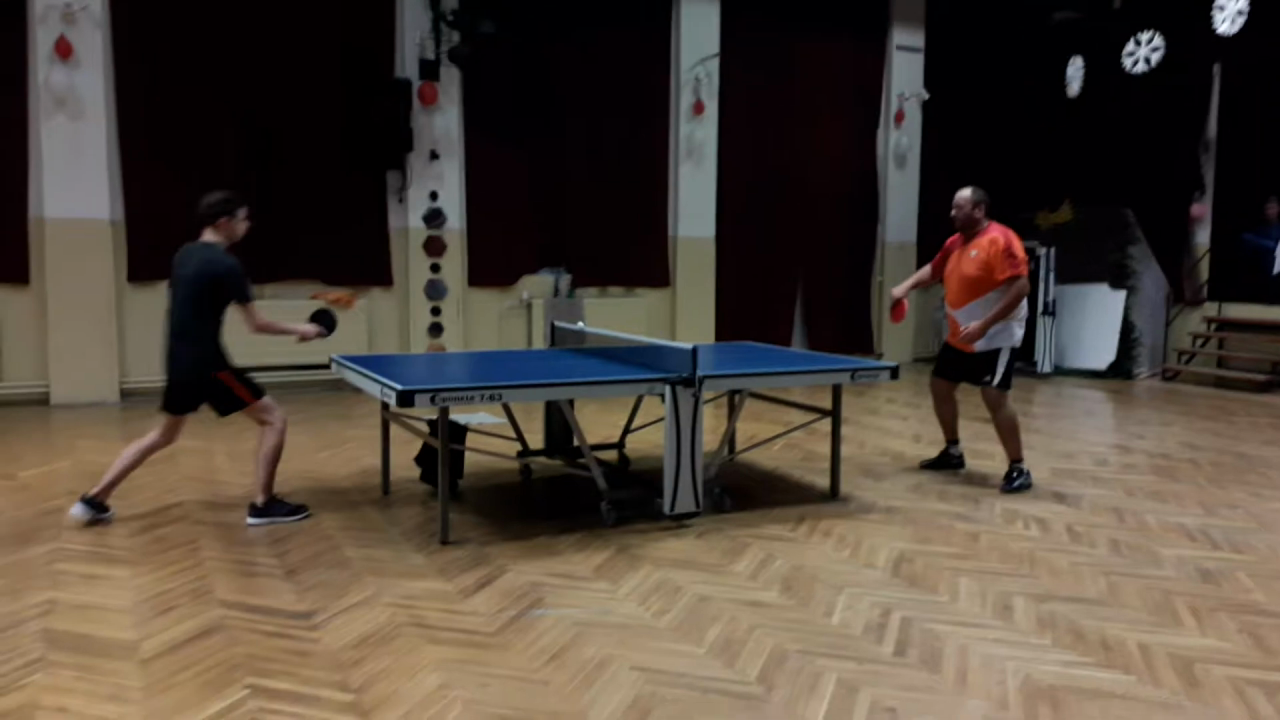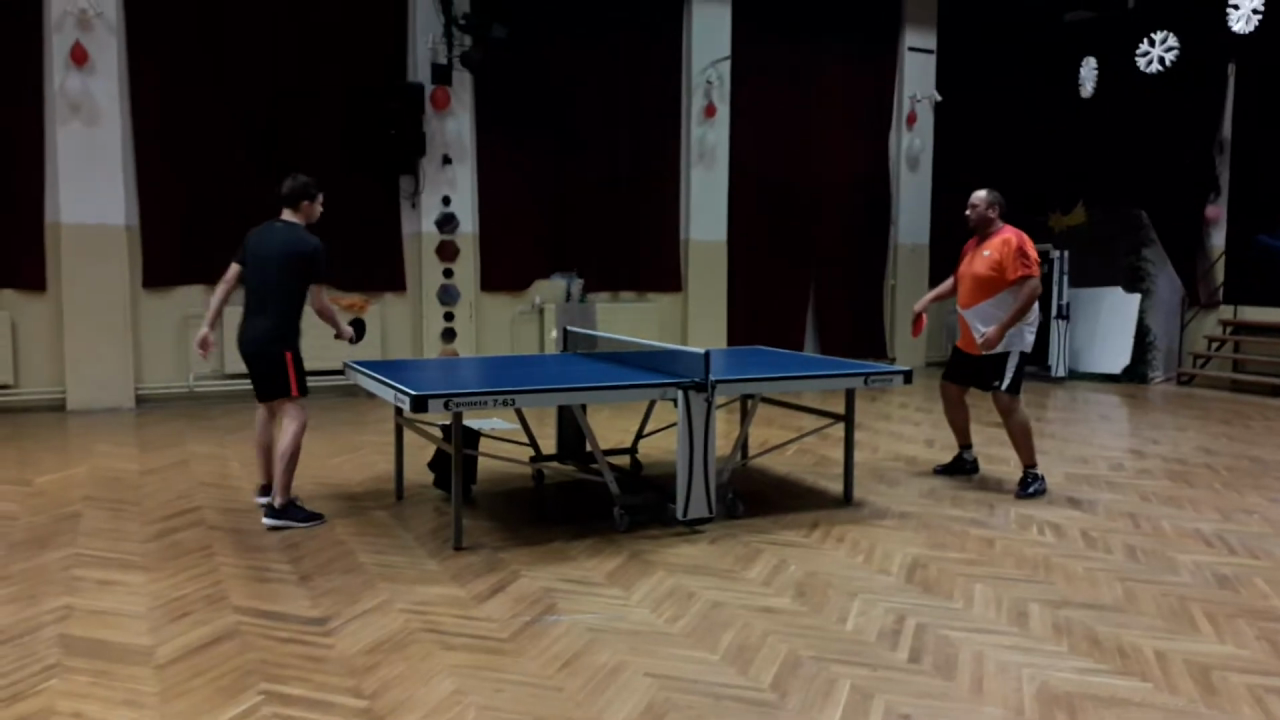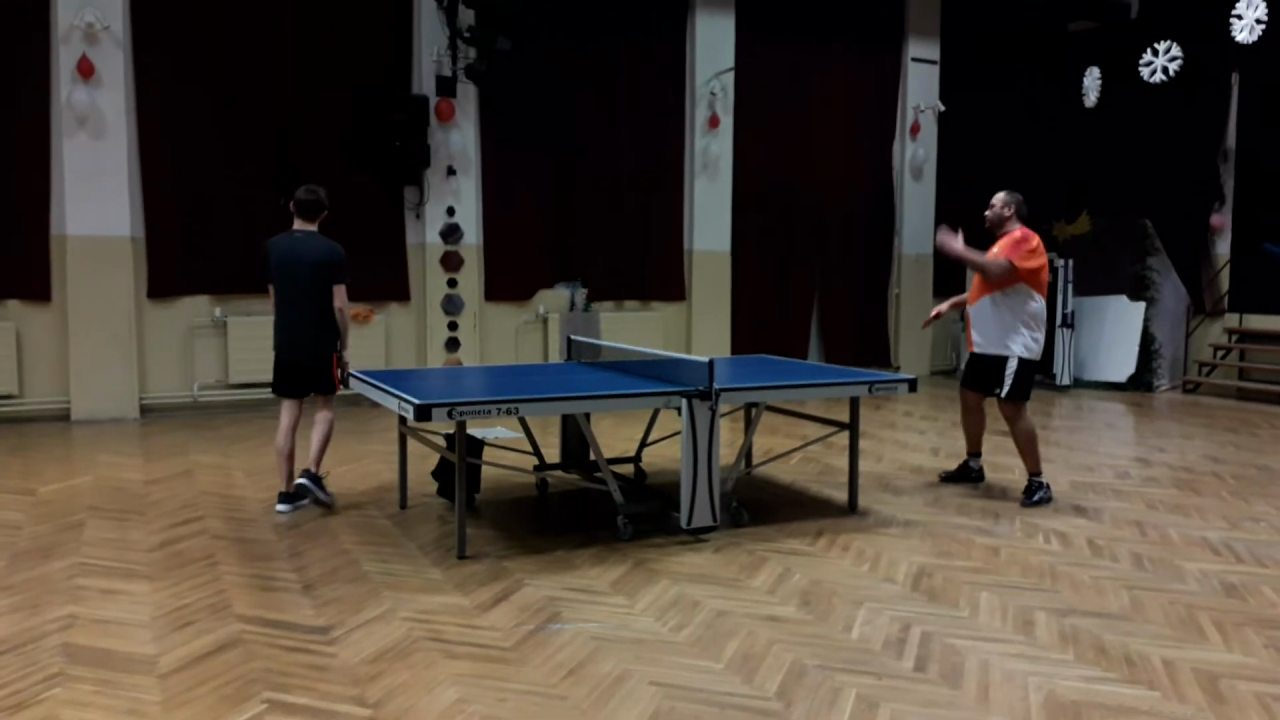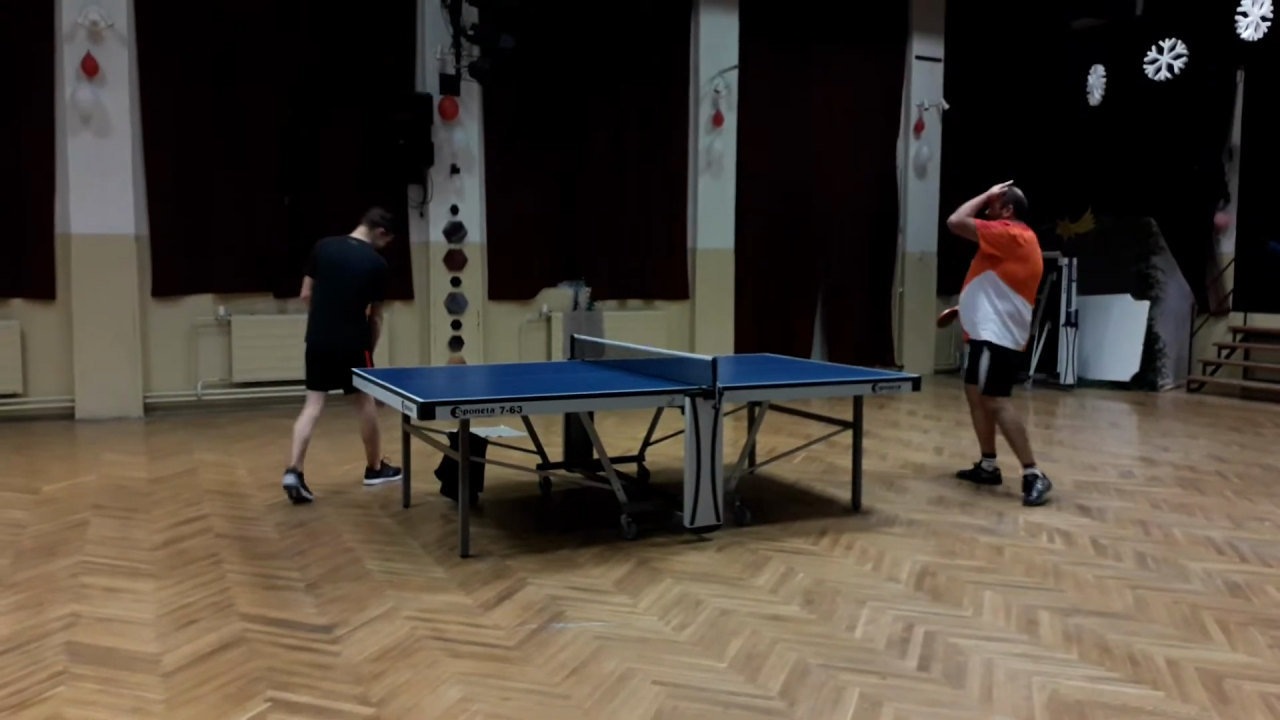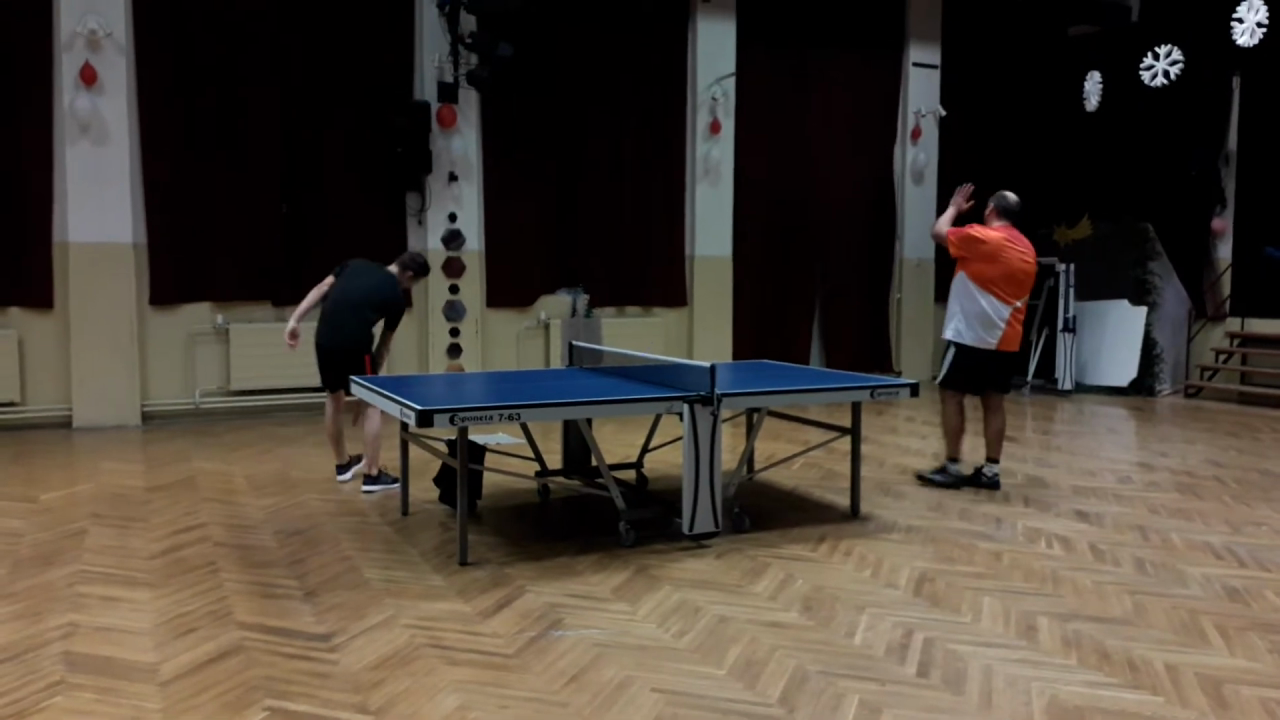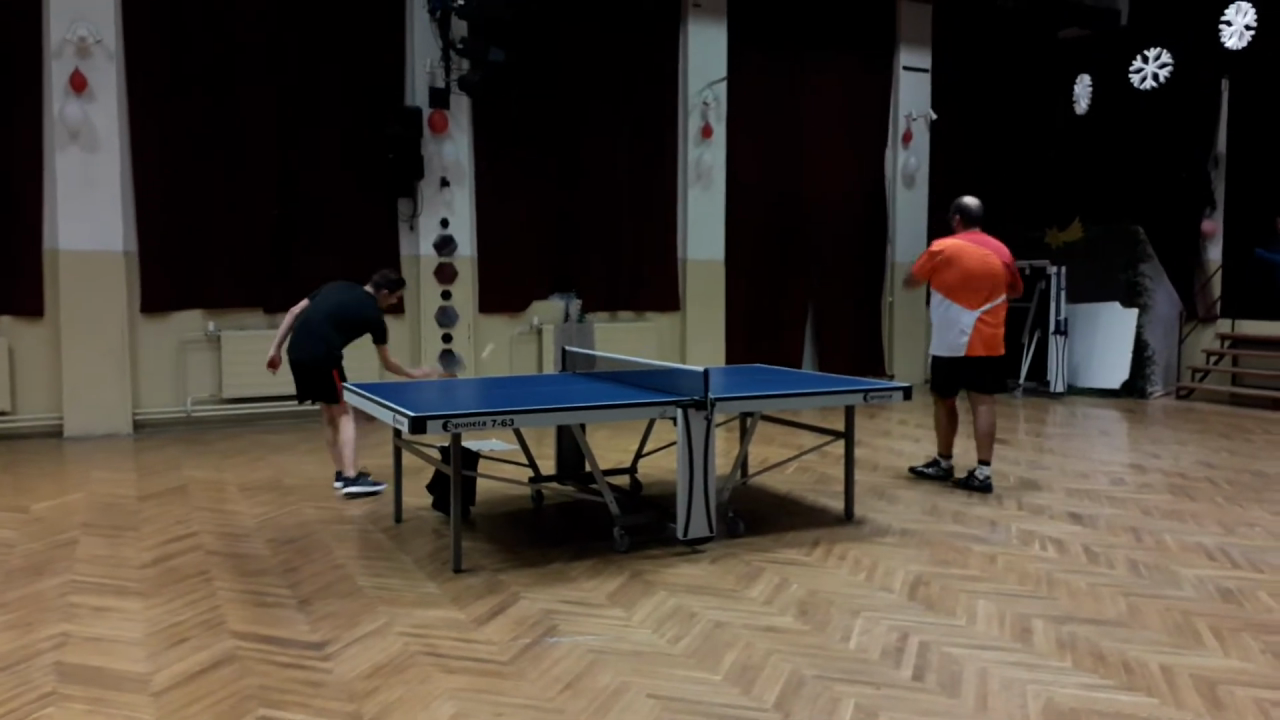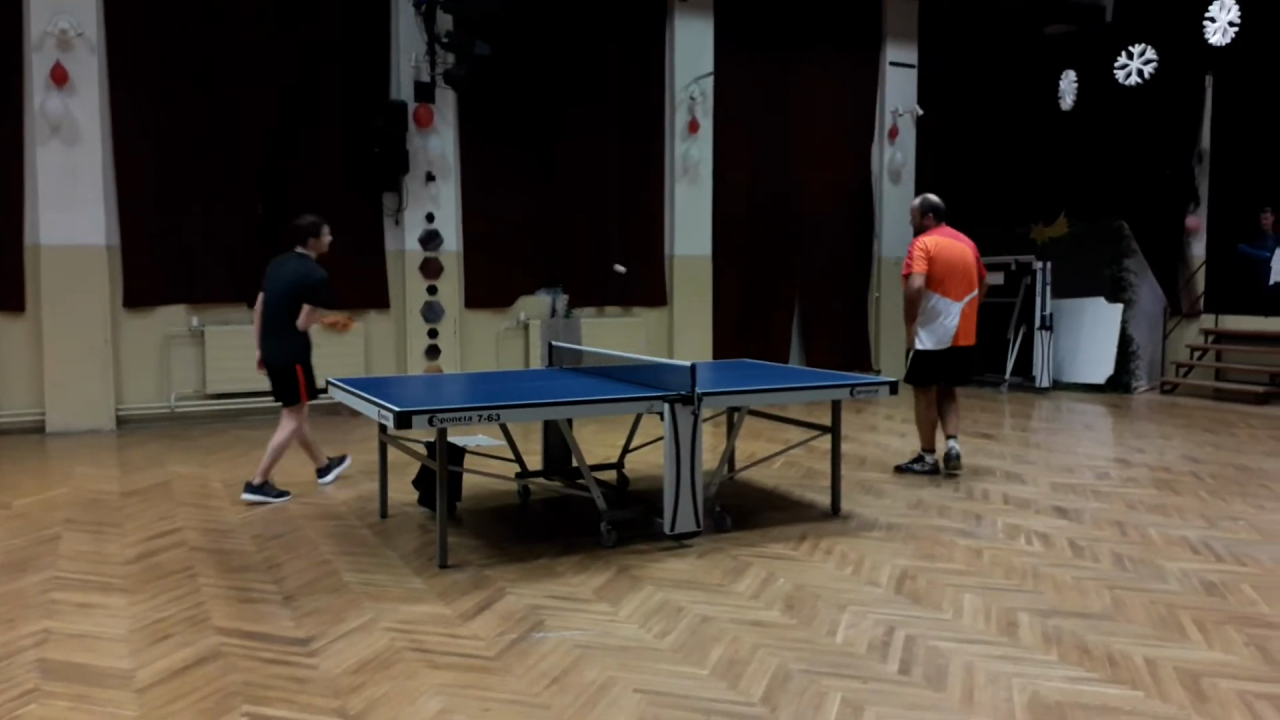
dt=0.4s
person 1, frame 1
left shoulder: (1001, 240)
right shoulder: (955, 242)
left elbow: (1020, 287)
right elbow: (933, 270)
left wrist: (985, 324)
right wrist: (906, 286)
left hip: (996, 336)
right hip: (960, 337)
left knee: (994, 397)
right knee: (940, 386)
left ankle: (1018, 469)
right ankle: (953, 452)
person 1, frame 2
left shoulder: (1013, 241)
right shoulder: (973, 245)
left elbow: (1033, 288)
right elbow: (958, 280)
left wrist: (1000, 330)
right wrist: (928, 299)
left hip: (1007, 341)
right hip: (970, 340)
left knee: (1006, 401)
right knee: (950, 390)
left ankle: (1033, 474)
right ankle: (966, 457)
person 1, frame 3
left shoulder: (1024, 240)
right shoulder: (1002, 244)
left elbow: (997, 270)
left wrist: (960, 251)
right wrist: (950, 304)
left hip: (1014, 345)
right hip: (988, 343)
left knee: (1012, 408)
right knee: (969, 397)
left ankle: (1038, 482)
right ankle: (973, 465)
person 1, frame 4
left shoulder: (1008, 235)
right shoulder: (1021, 241)
left elbow: (955, 222)
left wrist: (986, 196)
right wrist: (965, 308)
left hip: (995, 334)
right hip: (994, 333)
left knee: (996, 402)
right knee: (977, 395)
left ankle: (1033, 474)
right ankle: (988, 465)
person 1, frame 5
left shoulder: (980, 238)
right shoulder: (1025, 248)
left elbow: (938, 233)
left wrist: (954, 206)
left hip: (971, 336)
right hip: (1006, 339)
left knee: (951, 395)
right knee: (993, 401)
left ankle: (952, 467)
right ankle: (990, 470)
person 1, frame 6
left shoulder: (941, 248)
right shoulder: (1001, 251)
left elbow: (911, 281)
right elbow: (1015, 291)
left wrist: (935, 280)
left hip: (950, 343)
right hip: (988, 343)
left knee: (944, 402)
right knee: (983, 404)
left ankle: (943, 463)
right ankle: (982, 472)
person 1, frame 7
left shoulder: (923, 244)
right shoulder: (966, 243)
left elbow: (916, 288)
right elbow: (982, 283)
left wrist: (908, 326)
left hip: (929, 335)
right hip: (962, 335)
left knee: (924, 393)
right knee: (946, 392)
left ankle: (928, 458)
right ankle: (952, 446)
person 2, frame 1
left shoulder: (184, 255)
right shoulder: (226, 266)
right elbow: (255, 323)
right wrist: (299, 329)
left hip: (179, 364)
right hip: (207, 365)
left knee: (164, 433)
right knee: (273, 420)
left ankle: (93, 499)
right ankle: (264, 505)
person 2, frame 2
left shoulder: (255, 235)
right shoulder: (309, 245)
left elbow: (226, 283)
right elbow: (319, 304)
left wrist: (208, 326)
right wrist: (341, 329)
left hip: (249, 338)
right hip: (278, 341)
left knee: (267, 410)
right knee: (294, 417)
left ankle: (268, 486)
right ankle: (279, 505)
person 2, frame 3
left shoulder: (273, 247)
right shoulder: (332, 251)
left elbow: (274, 299)
right elbow: (340, 306)
right wrist: (343, 348)
left hip: (285, 344)
right hip: (321, 344)
left knee: (288, 415)
right knee: (325, 410)
left ankle: (287, 492)
right ankle: (310, 473)
person 2, frame 4
left shoulder: (322, 247)
right shoulder: (377, 263)
left elbow: (306, 295)
right elbow: (376, 317)
right wrist: (369, 349)
left hip: (317, 340)
right hip: (353, 342)
left knee: (312, 407)
right knee: (365, 402)
left ankle: (295, 470)
right ankle: (375, 468)
person 2, frame 5
left shoulder: (356, 265)
right shoulder: (395, 296)
left elbow: (321, 289)
right elbow: (384, 344)
left wrist: (295, 321)
right wrist: (375, 371)
left hip: (325, 340)
right hip: (355, 345)
left knee: (334, 402)
left ankle: (342, 465)
right ankle: (373, 474)
person 2, frame 6
left shoulder: (335, 286)
right shoulder: (373, 315)
left elbow: (294, 312)
right elbow: (387, 364)
left wrist: (276, 348)
right wrist: (418, 374)
left hip: (298, 352)
right hip: (323, 357)
left knee: (330, 413)
right knee: (345, 413)
left ankle: (344, 472)
right ankle: (350, 477)
person 2, frame 7
left shoulder: (277, 264)
right shoulder: (316, 276)
left elbow: (258, 308)
right elbow: (302, 324)
left wrist: (260, 348)
right wrist: (317, 313)
left hip: (271, 350)
right hip: (292, 353)
left knee: (295, 412)
right knee: (293, 418)
left ankle: (324, 465)
right ankle: (258, 484)
